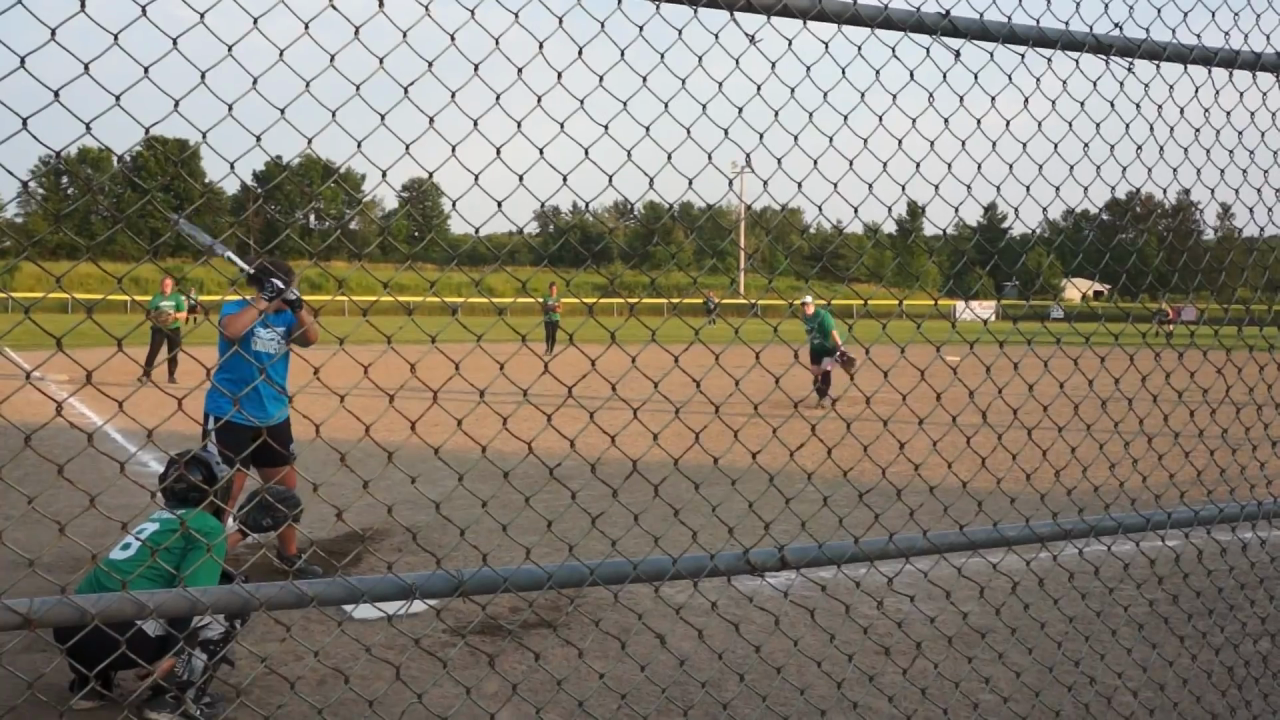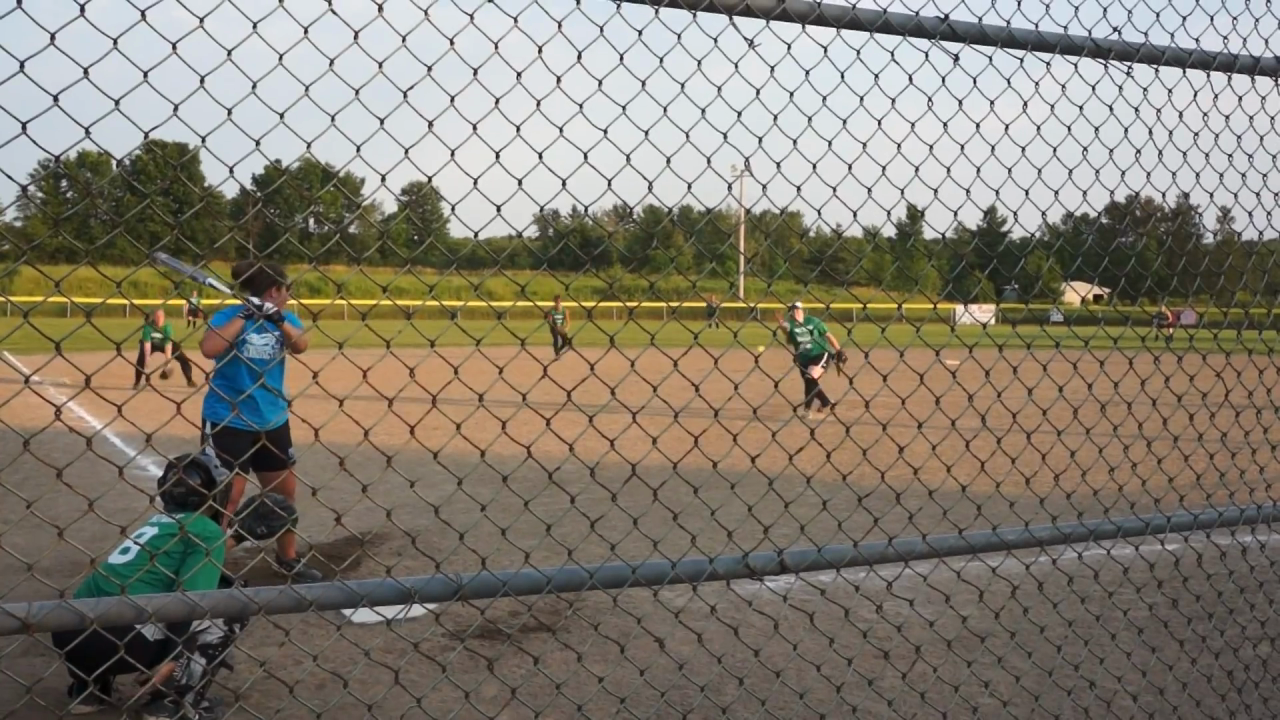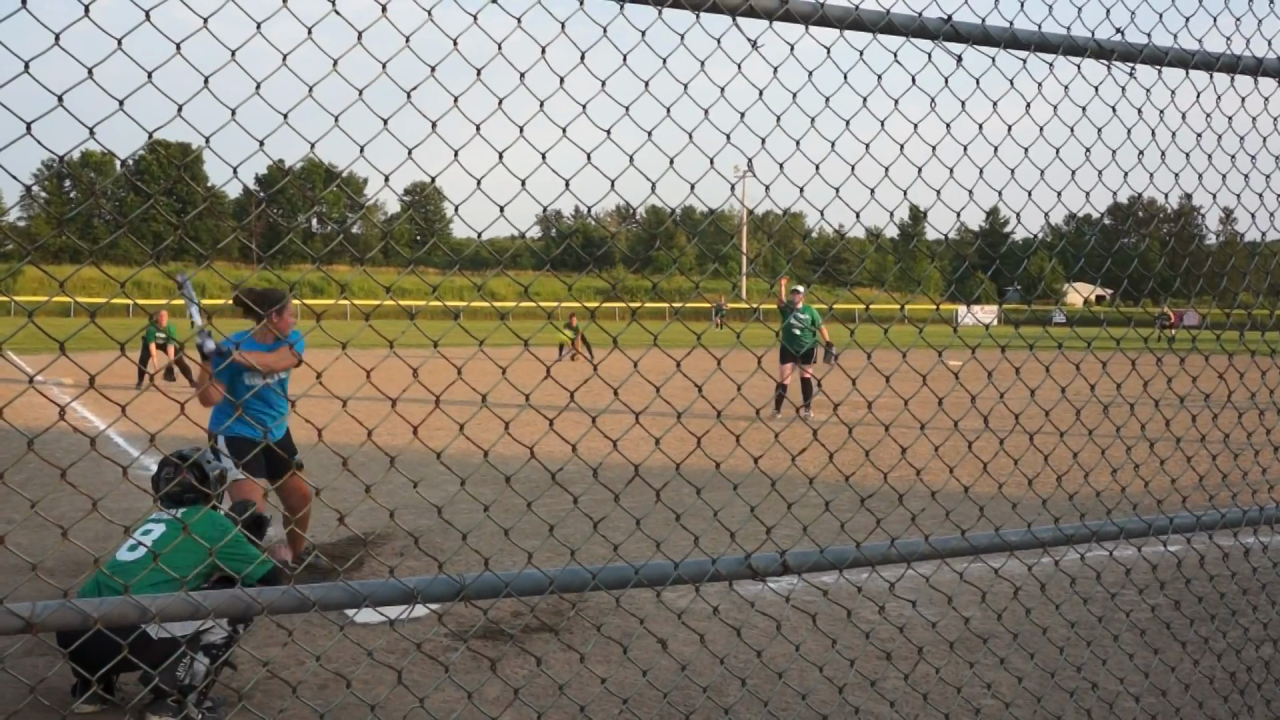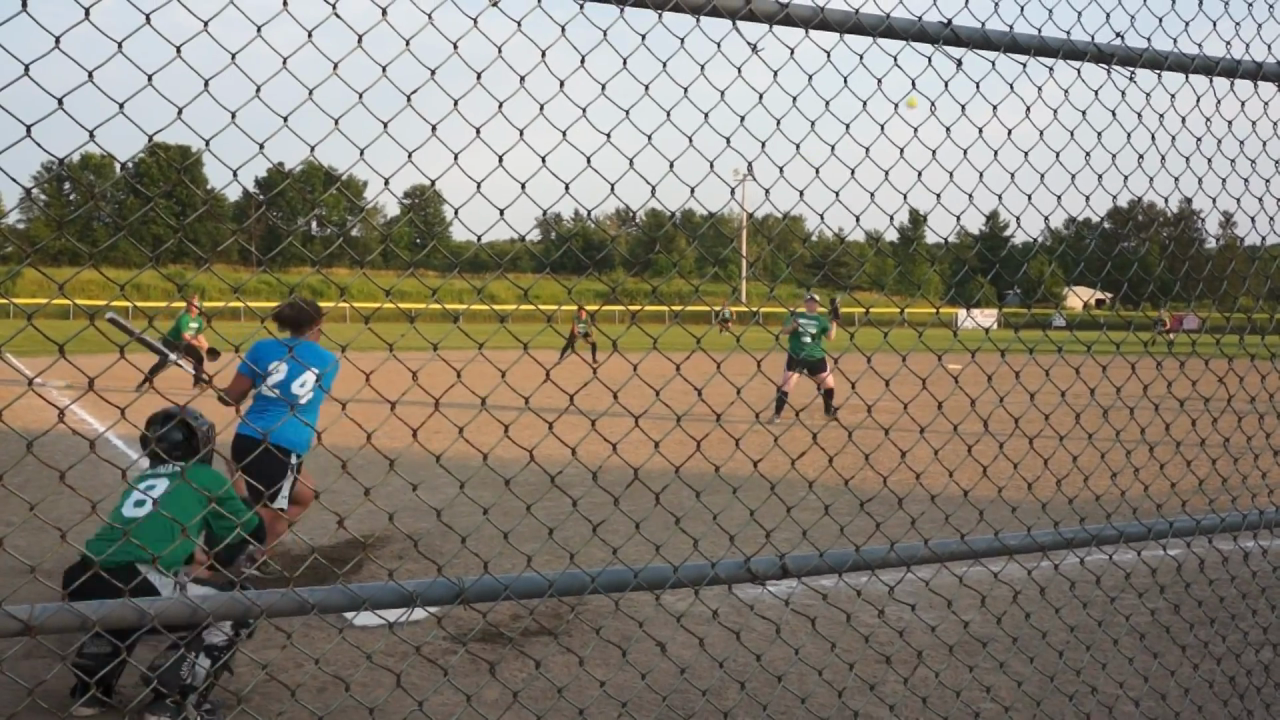
dt=0.5s
person 1, frame 1
left shoulder: (286, 316)
right shoulder: (237, 308)
left elbow: (310, 338)
right elbow: (231, 332)
left wrist: (297, 305)
right wrist: (263, 300)
left hip: (274, 417)
right hip: (229, 417)
left knee: (285, 487)
right knee: (225, 494)
left ankle: (289, 553)
person 1, frame 2
left shoulder: (284, 318)
right shoulder: (228, 315)
left elbow: (300, 345)
right elbow: (209, 349)
left wrist: (277, 318)
right wrist: (244, 315)
left hip: (272, 421)
right hip: (227, 423)
left knee: (285, 491)
right knee: (226, 499)
left ankle: (288, 558)
person 1, frame 3
left shoulder: (293, 339)
right shoulder: (238, 344)
left elbow: (277, 362)
right elbow: (208, 400)
left wrist: (226, 353)
right wrist: (208, 360)
left hip: (276, 433)
right hip: (238, 437)
left knee: (300, 497)
left ankle: (300, 551)
person 1, frame 4
left shoulder: (263, 349)
right shoulder: (330, 362)
left elbow: (232, 395)
left hip: (246, 440)
right hip: (280, 449)
left knee: (302, 498)
person 2, frame 1
left shoulder: (162, 520)
right shoulder: (206, 522)
left wrist: (242, 530)
right wrist: (173, 656)
left ankle: (92, 681)
right ankle: (180, 697)
person 2, frame 2
left shoulder: (159, 520)
right shoulder: (206, 529)
left wrist: (238, 535)
right wrist: (171, 660)
right hip: (116, 637)
left ankle: (90, 687)
person 2, frame 3
left shoulder: (154, 519)
right shoulder: (212, 522)
right elbow: (269, 576)
right wrist: (279, 556)
right hip: (122, 636)
left ankle: (93, 685)
person 2, frame 4
left shoulder: (141, 480)
right shoulder: (207, 477)
right elbow: (254, 534)
left wrist: (190, 555)
right wrist: (237, 499)
left hip: (80, 584)
right hip: (133, 586)
left ankle: (91, 685)
